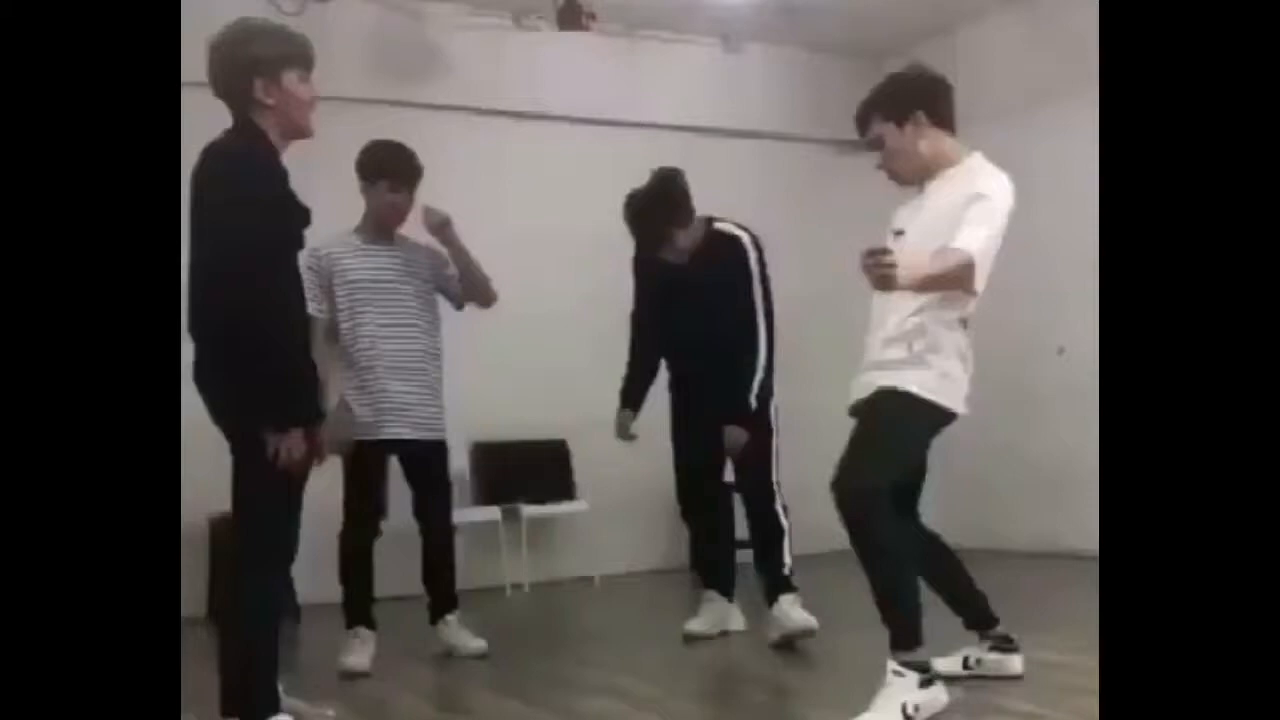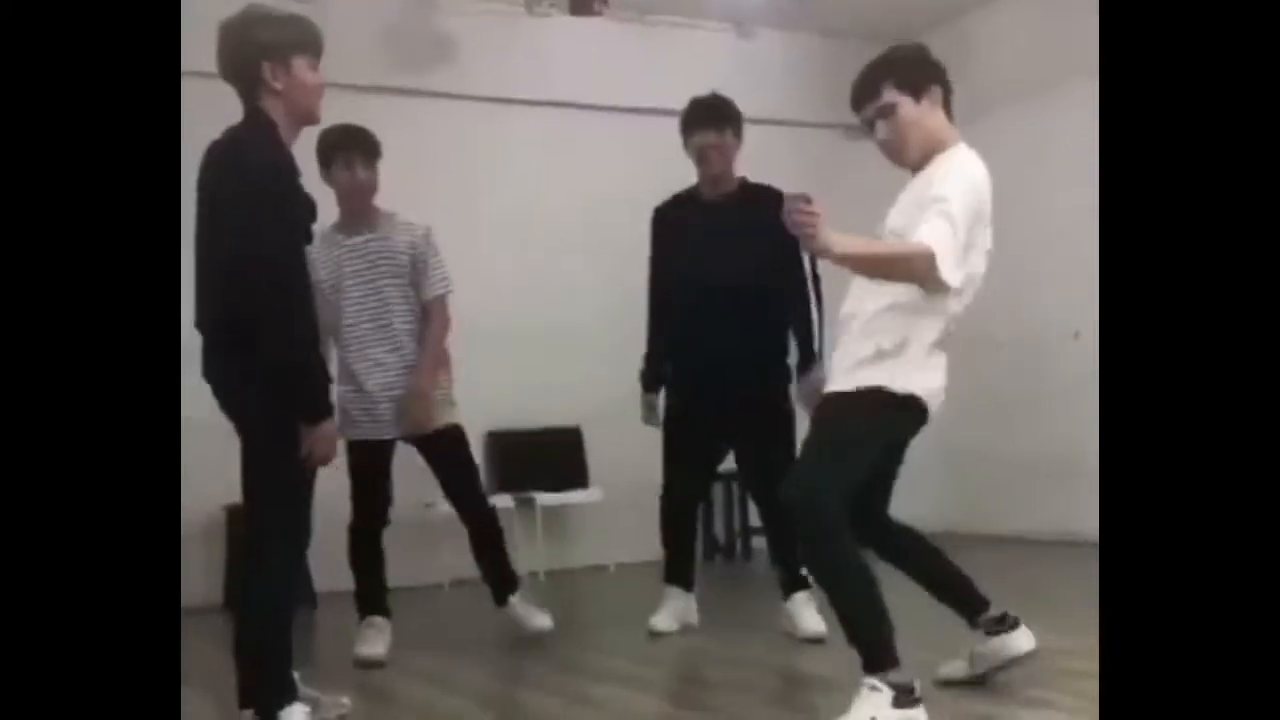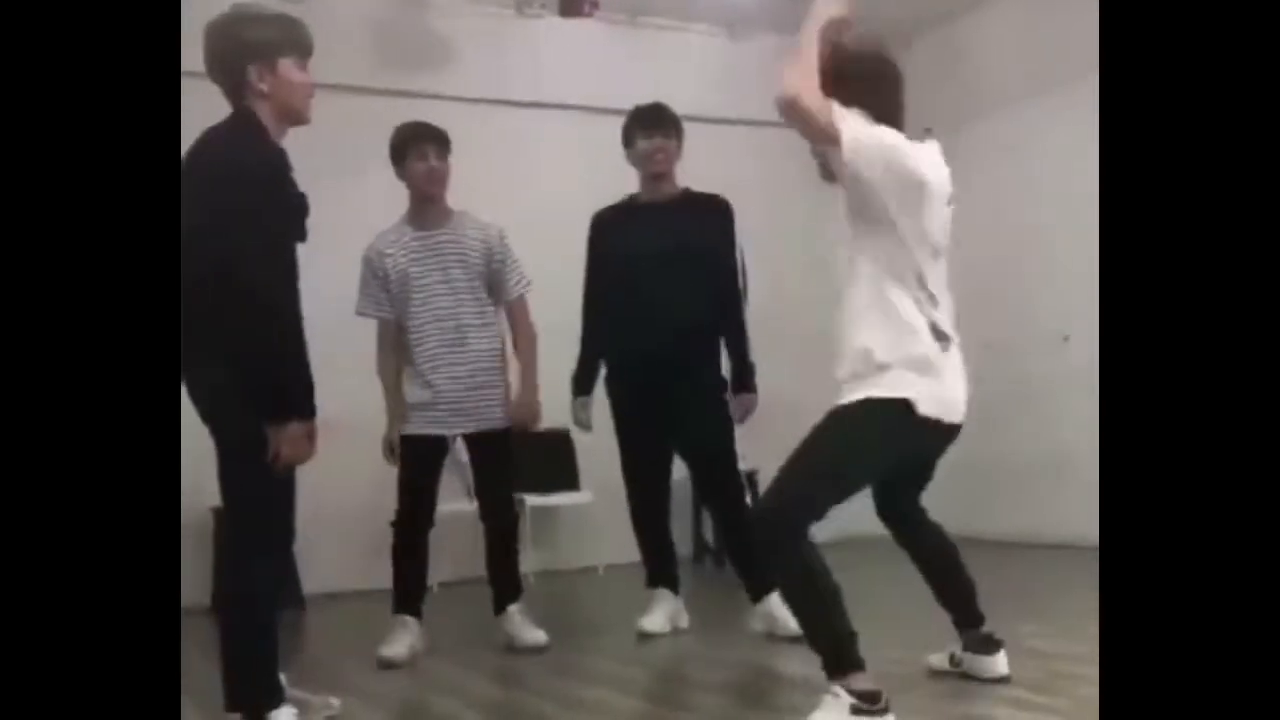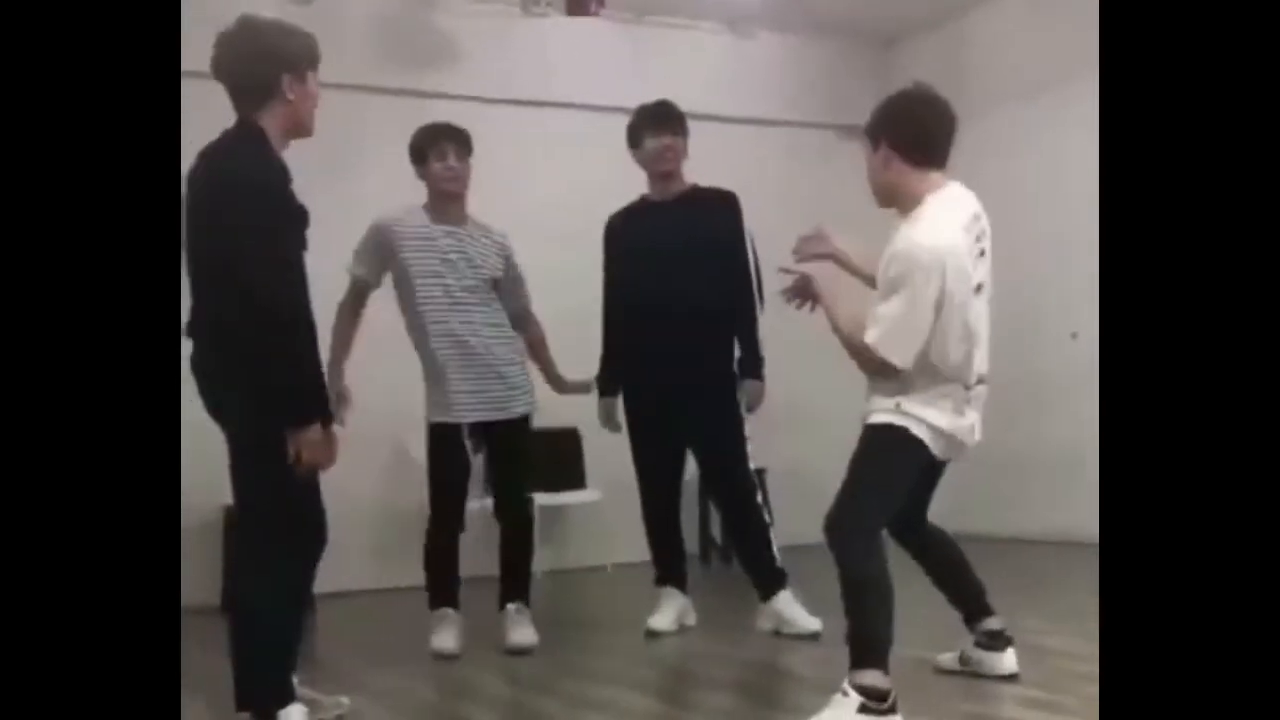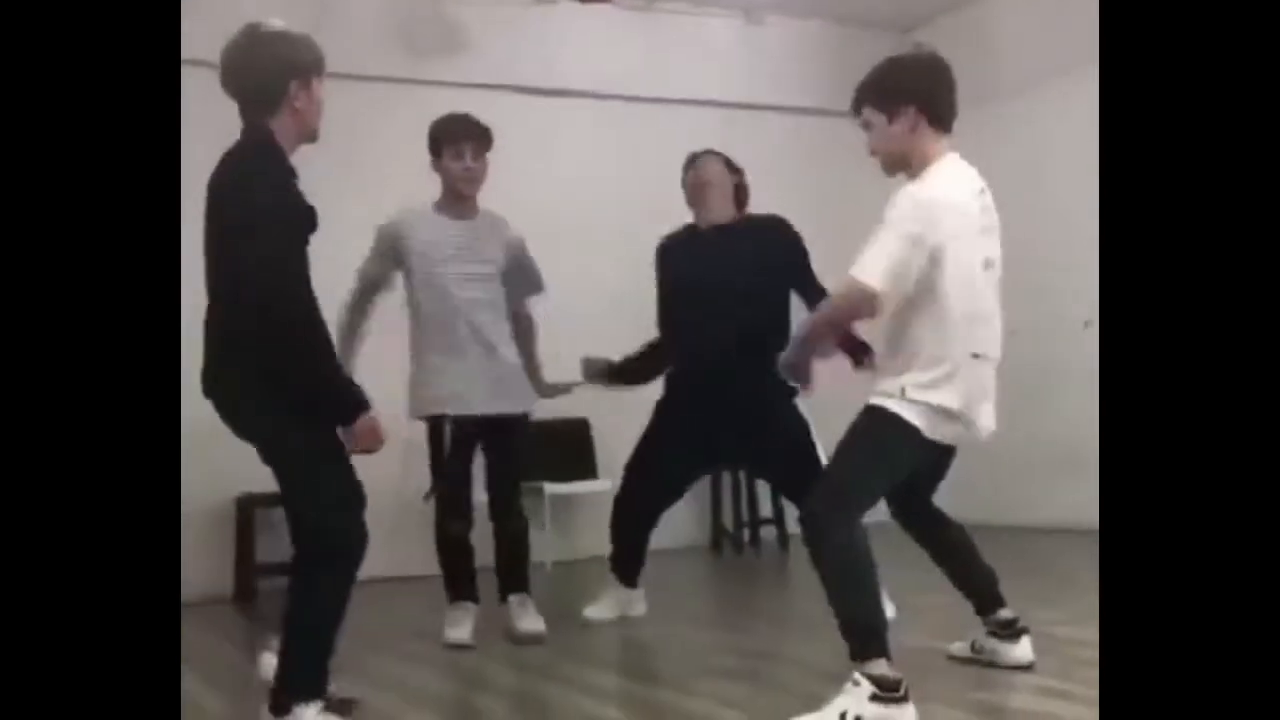
dt=0.7s
person 1, frame 1
left shoulder: (235, 166)
right shoulder: (246, 169)
right elbow: (255, 297)
left wrist: (300, 404)
right wrist: (286, 412)
left hip: (253, 382)
right hip: (257, 388)
left knee: (263, 546)
right knee: (265, 548)
person 1, frame 2
left shoulder: (245, 156)
right shoulder: (256, 160)
right elbow: (275, 292)
left wrist: (310, 398)
right wrist: (313, 406)
left hip: (257, 371)
right hip: (267, 378)
left knee: (277, 535)
right knee: (277, 538)
person 1, frame 3
left shoulder: (228, 155)
right shoulder: (247, 159)
right elbow: (260, 293)
left wrist: (288, 400)
right wrist: (288, 406)
left hip: (235, 372)
right hip: (242, 379)
left knee: (260, 533)
right knee: (259, 537)
person 1, frame 4
left shoulder: (234, 165)
right shoulder: (248, 171)
right elbow: (274, 302)
left wrist: (308, 404)
right wrist: (306, 412)
left hip: (248, 379)
right hip: (257, 385)
left knee: (286, 534)
right knee: (281, 537)
person 1, frame 5
left shoulder: (251, 172)
right shoulder: (260, 180)
right elbow: (282, 311)
left wrist: (335, 400)
right wrist: (346, 408)
left hip: (267, 379)
right hip: (269, 385)
left knee: (333, 515)
right knee: (335, 531)
left ankle: (296, 663)
person 2, frame 1
left shoulder: (986, 185)
right shoulder: (916, 202)
left elbow: (964, 270)
left wrist: (908, 275)
left hip: (923, 378)
right hip: (889, 377)
left knee: (857, 490)
right knee: (898, 517)
right ankle: (995, 641)
person 2, frame 2
left shoulder: (959, 174)
right shoulder: (932, 182)
left elbow: (926, 264)
left wrist: (834, 245)
left hip: (884, 379)
right hip: (874, 375)
left knee: (808, 502)
right knee: (865, 523)
right ankle: (995, 625)
person 2, frame 3
left shoulder: (899, 162)
right shoulder: (916, 161)
left elbow: (796, 101)
left hip: (895, 391)
right hip: (930, 391)
left knee: (776, 518)
right knee: (900, 510)
right ankle: (979, 644)
person 2, frame 4
left shoulder: (923, 243)
right shoulder: (962, 206)
left elbow: (879, 359)
left wrist: (824, 299)
right wrist: (841, 259)
left hip: (916, 412)
right hip: (948, 403)
left knee: (851, 529)
right knee: (906, 521)
right ankle: (992, 640)
person 2, frame 5
left shoulder: (924, 199)
right shoulder: (964, 186)
left elbow: (862, 295)
left wrist: (802, 345)
right wrist: (879, 349)
left hip: (919, 399)
right hip: (954, 392)
left knee: (827, 514)
right knee: (913, 504)
right ankle: (1003, 627)
person 3, frame 1
left shoulder: (426, 257)
right shoulder: (326, 259)
left elbow: (485, 298)
right elbow: (312, 338)
left wrist: (451, 241)
left hip: (425, 416)
right hip: (363, 417)
left knee: (437, 521)
right knee: (360, 525)
left ankle: (445, 616)
right ankle: (360, 629)
person 3, frame 2
left shoulder: (413, 237)
right shoulder: (317, 257)
left elbow: (438, 316)
left wrist: (419, 387)
left hip: (427, 401)
right hip: (362, 410)
left knee: (472, 502)
right knee: (367, 519)
left ankle: (511, 597)
right ankle: (375, 618)
person 3, frame 3
left shoulder: (486, 237)
right shoulder: (383, 252)
left elbow: (518, 313)
right elbow: (388, 340)
left wrist: (528, 385)
right wrist: (392, 416)
left hip: (489, 403)
right hip: (422, 409)
left knee: (500, 511)
right knee: (412, 516)
left ankle: (510, 608)
right ankle: (407, 620)
person 3, frame 4
left shoulder: (493, 243)
right shoulder: (391, 232)
left elbow: (521, 315)
right elbow: (355, 297)
left wrist: (554, 377)
right wrist: (335, 371)
left hip: (506, 395)
right hip: (446, 399)
left knee: (515, 507)
right knee: (446, 511)
left ankle: (516, 606)
right ankle: (446, 612)
person 3, frame 5
left shoulder: (507, 237)
right shoulder: (405, 230)
right elbow: (366, 293)
left wrist: (535, 377)
right wrist: (341, 362)
left hip: (506, 393)
right hip: (446, 394)
left knee: (508, 504)
right knee: (453, 508)
left ankle: (519, 598)
right ankle: (462, 604)
person 4, frame 1
left shoulder: (738, 246)
right shoulder: (649, 255)
left elbow: (760, 335)
right elbow: (646, 328)
left wrist: (743, 411)
right wrist: (631, 398)
left hip: (744, 390)
right hip: (690, 392)
left knee: (760, 490)
right knee: (697, 494)
left ankle: (783, 599)
right ankle: (719, 598)
person 4, frame 2
left shoulder: (771, 207)
right shoulder: (670, 217)
left elbow: (801, 289)
right elbow: (662, 304)
left wrist: (810, 361)
right wrist: (652, 379)
left hip: (761, 378)
right hip: (694, 381)
left knee: (777, 488)
right knee: (679, 492)
left ankle: (797, 594)
right ankle: (679, 592)
person 4, frame 3
left shoulder: (711, 213)
right shoulder: (609, 224)
left elbow: (729, 300)
right elbow: (596, 309)
left wrist: (742, 375)
right wrist: (584, 382)
left hip: (697, 378)
right hip: (633, 383)
left knee: (724, 486)
right knee: (646, 493)
left ankle: (766, 596)
right ankle: (665, 594)
person 4, frame 4
left shoulder: (720, 208)
right shoulder: (622, 226)
left elbow: (743, 292)
right elbow: (614, 311)
left wrist: (751, 365)
right wrist: (608, 384)
left hip: (710, 376)
right hip: (647, 383)
left knee: (735, 485)
right knee: (658, 491)
left ankle: (774, 594)
right ankle: (673, 593)
person 4, frame 5
left shoulder: (774, 235)
right shoulder: (674, 252)
left elbow: (819, 301)
left wrist: (857, 349)
right wrist: (617, 370)
left hip: (763, 402)
right hip: (688, 405)
right knee: (633, 501)
right ankle: (624, 589)
